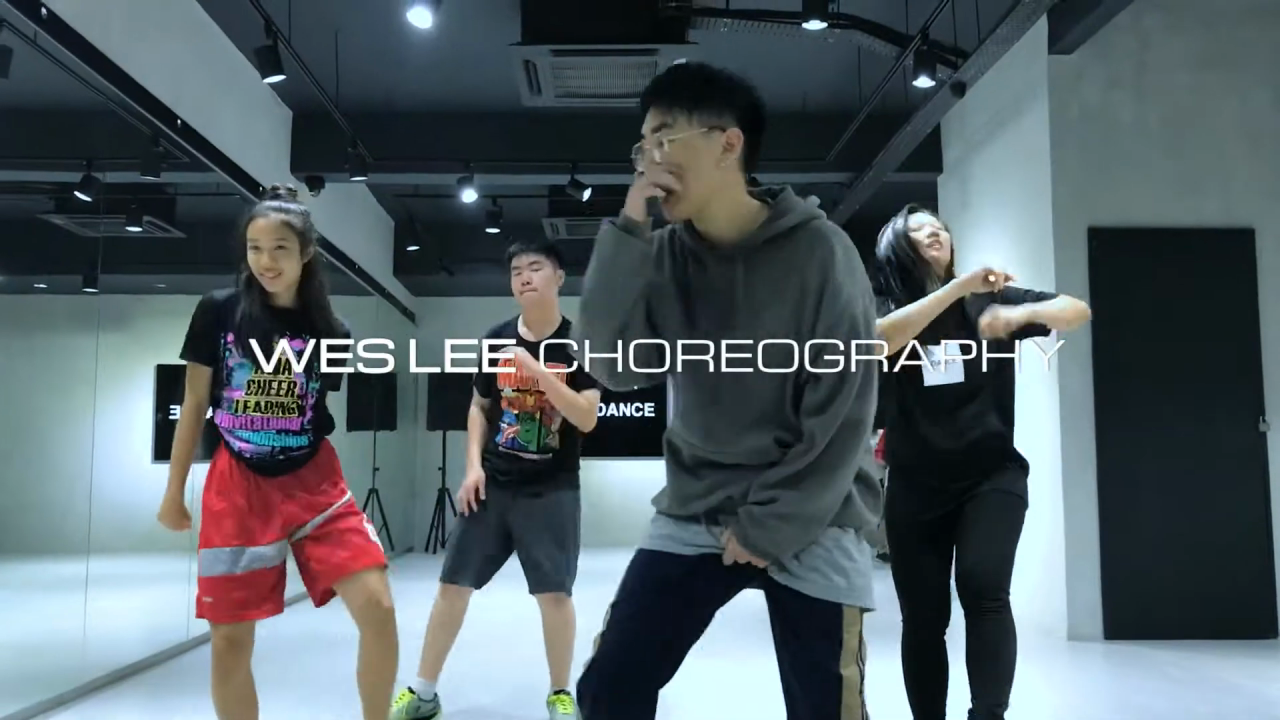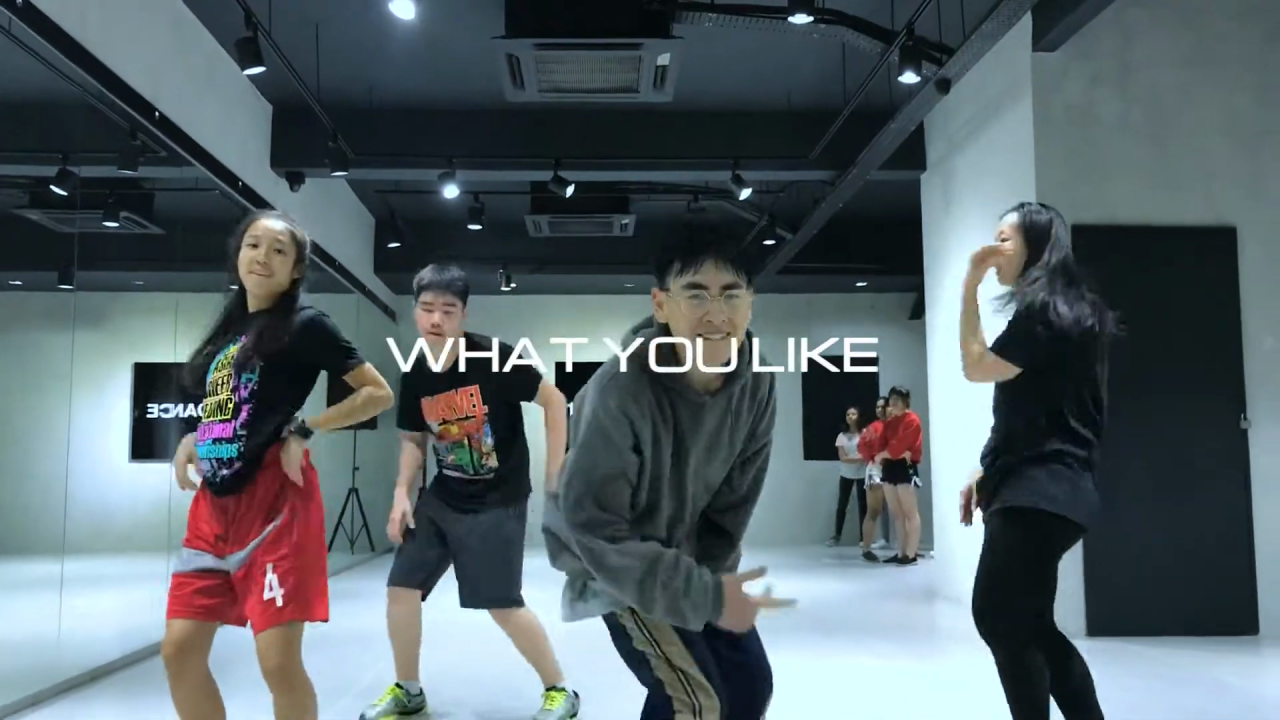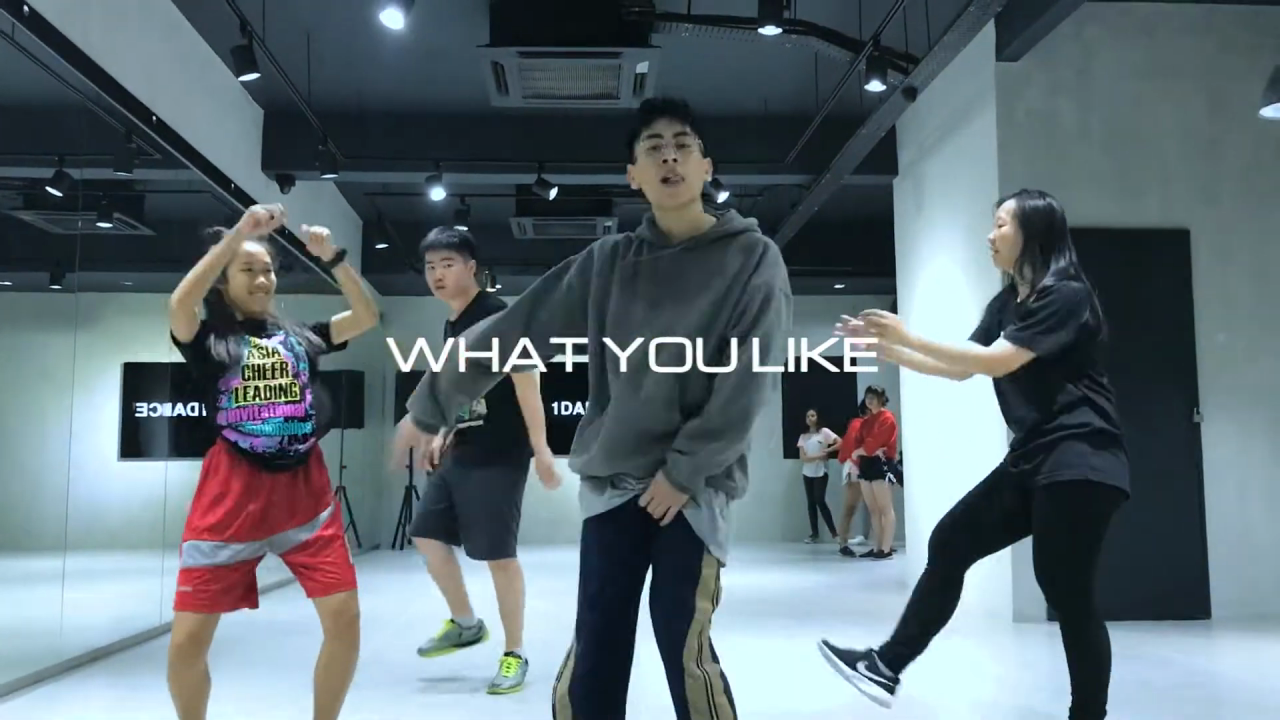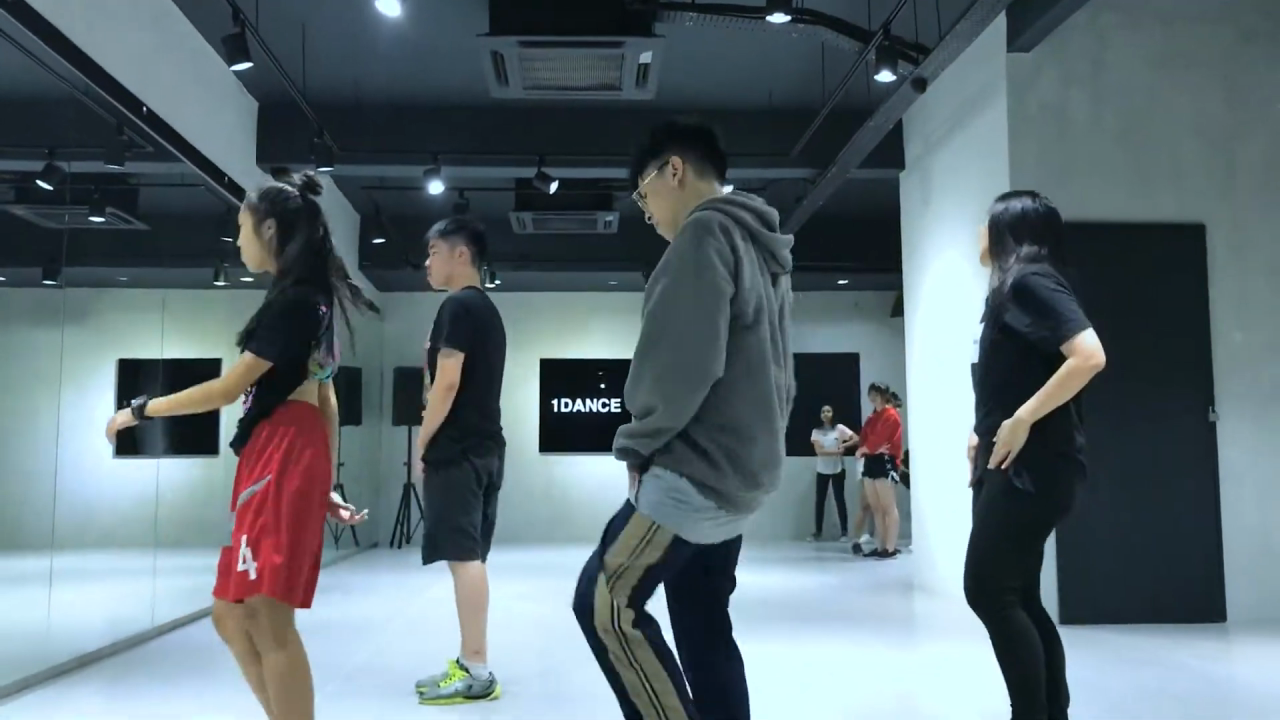
dt=1s
person 1, frame 1
left shoulder: (822, 253)
right shoulder: (658, 256)
left elbow: (844, 413)
right elbow: (614, 365)
left wrist: (770, 524)
right wrist: (627, 230)
left hip: (812, 518)
right hip: (694, 510)
person 1, frame 2
left shoulder: (754, 387)
right shoulder: (619, 393)
left elbow: (732, 509)
right elbow: (592, 532)
left wrist: (709, 592)
right wrist: (704, 591)
left hip: (684, 553)
right hip: (615, 565)
left knee: (748, 679)
person 1, frame 3
left shoulder: (753, 258)
right shoulder: (606, 260)
left elbow: (749, 382)
right elbow: (521, 326)
left wrist: (682, 470)
right wrist: (431, 403)
left hip: (695, 486)
right hip: (617, 484)
left knee: (683, 650)
right knee: (596, 650)
person 1, frame 4
left shoulder: (705, 234)
right shoulder: (763, 250)
left elbow: (682, 362)
left wrist: (640, 442)
left hip: (694, 471)
right hip: (736, 473)
left knee: (604, 597)
right knee: (704, 626)
person 2, frame 1
left shoulder: (330, 332)
right shoulder: (218, 311)
right elbow: (193, 403)
right wrist: (174, 490)
left hip: (313, 481)
right hip: (237, 483)
left knee: (377, 610)
right knee: (229, 643)
person 2, frame 2
left shoulder: (306, 326)
right shoulder: (227, 333)
left elbow: (379, 392)
left wrist: (303, 432)
right wrist: (192, 442)
left hip: (275, 495)
right hip: (217, 499)
left knee: (279, 660)
right knee: (179, 650)
person 2, frame 3
left shoulder: (300, 332)
right shoulder: (202, 336)
left elbow: (367, 317)
right elbow: (180, 305)
left wrist: (332, 256)
right wrist: (236, 234)
left hip: (303, 482)
right hip: (230, 487)
left knee: (344, 618)
right knee: (186, 641)
person 2, frame 4
left shoulder: (292, 300)
right shoulder: (313, 300)
left elbow: (228, 389)
right elbow: (323, 399)
left wrist: (141, 409)
right wrist: (323, 485)
left hip: (279, 455)
right hip: (294, 457)
left knee: (268, 619)
right knee: (231, 616)
person 3, frame 1
left shoulder: (995, 298)
right shoulder: (891, 308)
left elbow: (1076, 311)
right elbow: (885, 337)
left wrist: (1022, 312)
right wrist: (957, 287)
left hip: (993, 479)
right hip: (917, 488)
left knee: (985, 590)
right knee: (923, 619)
person 3, frame 2
left shoulder: (1045, 304)
right shoulder: (1044, 310)
left elbow: (976, 368)
left wrist: (971, 284)
right wrist: (984, 472)
left hip: (1044, 490)
right hip: (1036, 488)
left knee: (999, 618)
right knee: (1025, 624)
person 3, frame 3
left shoulder: (1065, 296)
right shoulder: (1006, 301)
left elbow: (989, 362)
right elbow: (961, 366)
left wrist: (906, 337)
right wrist: (892, 343)
left hip: (1077, 461)
right hip: (1028, 460)
left knee: (1067, 592)
right knee: (948, 546)
right ankle: (885, 665)
person 3, frame 4
left shoulder: (1032, 281)
right shoulder: (1008, 289)
left elbow: (1089, 356)
left wrist: (1021, 421)
right wrist: (980, 432)
left hip: (1032, 466)
right hip: (1004, 465)
left knee: (989, 590)
right knee: (1016, 596)
person 4, frame 1
left shoulder: (577, 345)
right shoulder: (497, 338)
left elbow: (587, 417)
right elbow: (480, 406)
left wrist: (535, 367)
right wrist: (474, 463)
left hip: (551, 488)
right hip: (494, 484)
left knee: (554, 590)
right knee: (454, 582)
person 4, frame 2
left shoulder: (495, 355)
right shoulder: (414, 375)
left elbow: (553, 401)
right elbow: (412, 439)
left wrist: (555, 466)
right wrist: (401, 493)
left hip: (496, 501)
right hip: (442, 499)
left knee: (502, 605)
right knee: (401, 588)
person 4, frame 3
left shoulder: (491, 312)
right shoulder: (452, 323)
left elbow: (523, 378)
left wrist: (539, 447)
right wrist: (443, 434)
left hip: (499, 455)
right hip: (461, 453)
left knee: (497, 553)
right knee: (428, 534)
left ankle: (516, 654)
right ankle: (464, 621)
person 4, frame 4
left shoulder: (458, 306)
right shoulder: (486, 309)
left elbow: (447, 383)
left wrist: (421, 440)
left hip: (456, 449)
right hip: (483, 446)
left knee: (463, 556)
right knee: (468, 556)
left ankle: (477, 671)
right ankle: (468, 663)
